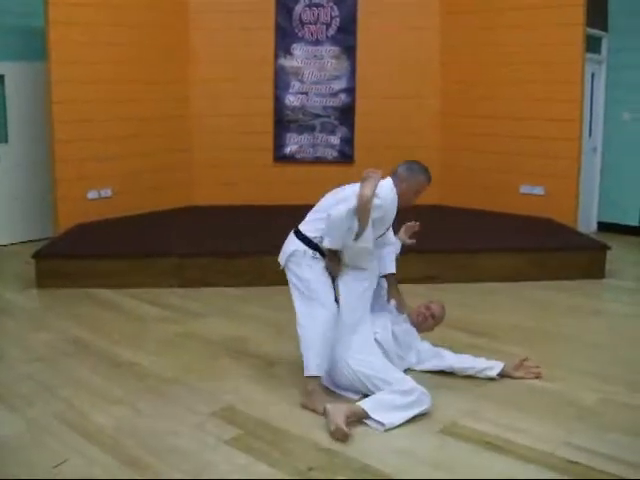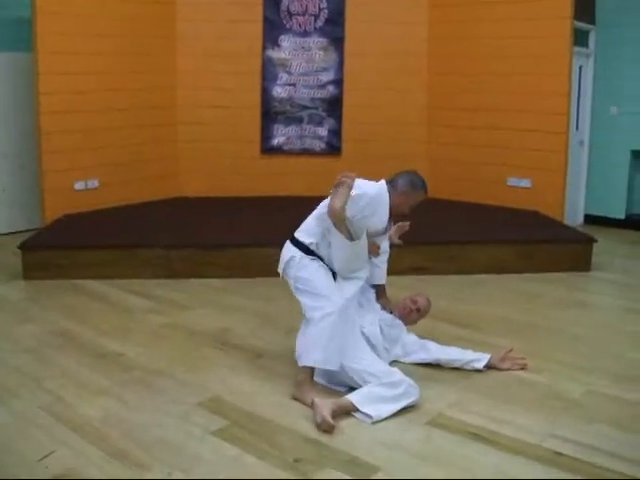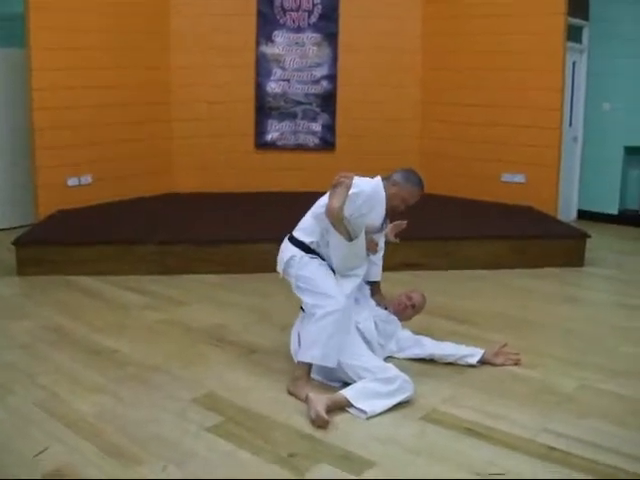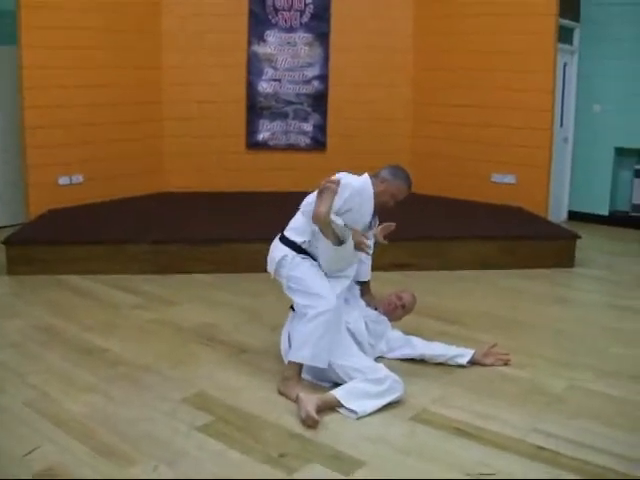
dt=0.5s
person 1, frame 1
left shoulder: (386, 198)
right shoulder: (383, 196)
right elbow: (339, 219)
right wrist: (334, 259)
left hip: (322, 253)
right hip: (307, 252)
right knee: (321, 311)
right ankle: (312, 389)
person 1, frame 2
left shoulder: (383, 211)
right shoulder: (368, 194)
left elbow: (376, 255)
right elbow: (327, 216)
left wrist: (382, 296)
right wrist: (358, 239)
left hip: (326, 259)
right hip: (304, 257)
right knee: (331, 306)
right ankle: (303, 383)
person 1, frame 3
left shoulder: (380, 209)
right shoulder: (365, 190)
left elbow: (373, 252)
right elbow: (325, 214)
left wrist: (376, 292)
right wrist: (358, 237)
left hip: (325, 258)
right hip: (302, 255)
right knee: (333, 304)
right ankle: (300, 379)
person 1, frame 4
left shoulder: (369, 209)
right shoulder: (353, 186)
left elbow: (360, 252)
right elbow: (312, 208)
left wrist: (366, 292)
right wrist: (346, 232)
left hip: (314, 257)
right hip: (292, 255)
right knee: (324, 305)
right ankle: (290, 378)
person 2, frame 1
left shoulder: (416, 348)
right shoulder: (384, 306)
left elbow: (452, 360)
left wrist: (502, 369)
right wrist: (398, 240)
right hip: (348, 350)
left knee: (419, 398)
left ankle: (346, 412)
person 2, frame 2
left shoulder: (401, 338)
right shoulder: (367, 297)
left elbow: (437, 352)
left wrist: (490, 360)
left knee: (407, 390)
left ankle: (334, 405)
person 2, frame 3
left shoulder: (396, 334)
right shoulder: (363, 295)
left elbow: (431, 347)
left wrist: (483, 355)
left knee: (401, 385)
left ankle: (328, 401)
person 2, frame 4
left shoulder: (386, 335)
right shoulder: (352, 295)
left elbow: (422, 347)
left wrist: (473, 355)
left knee: (392, 385)
left ankle: (317, 401)
